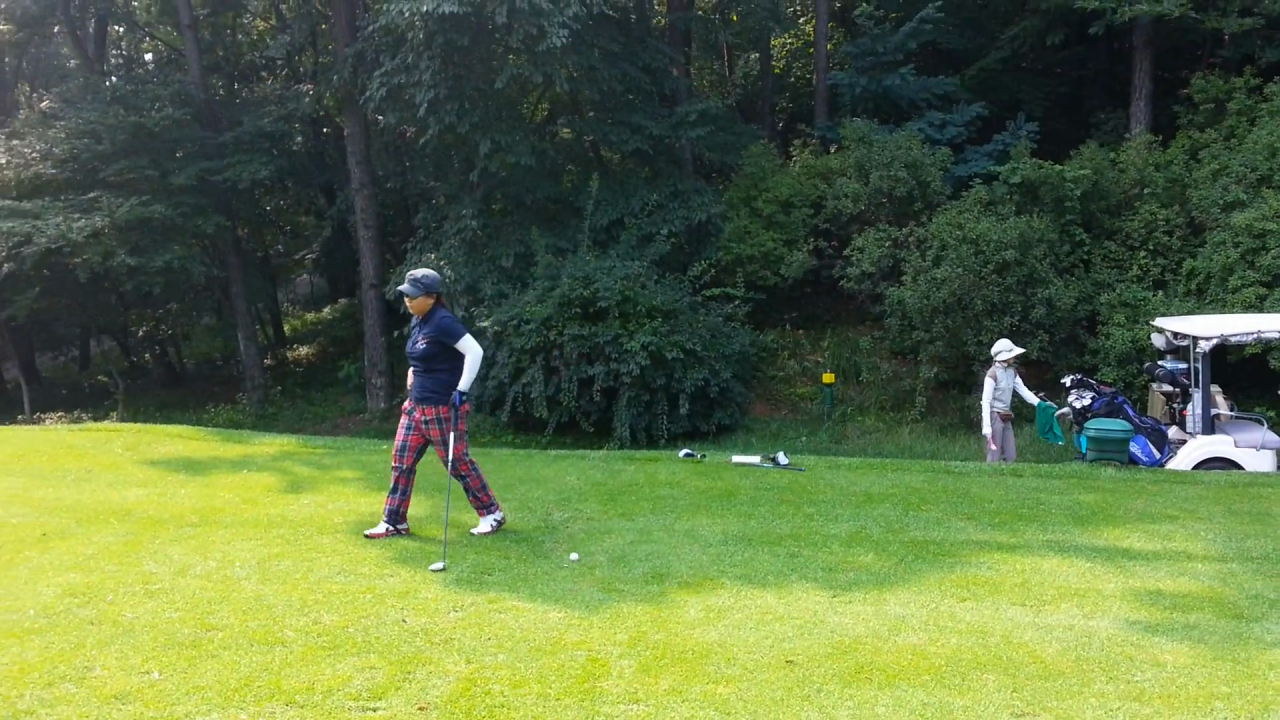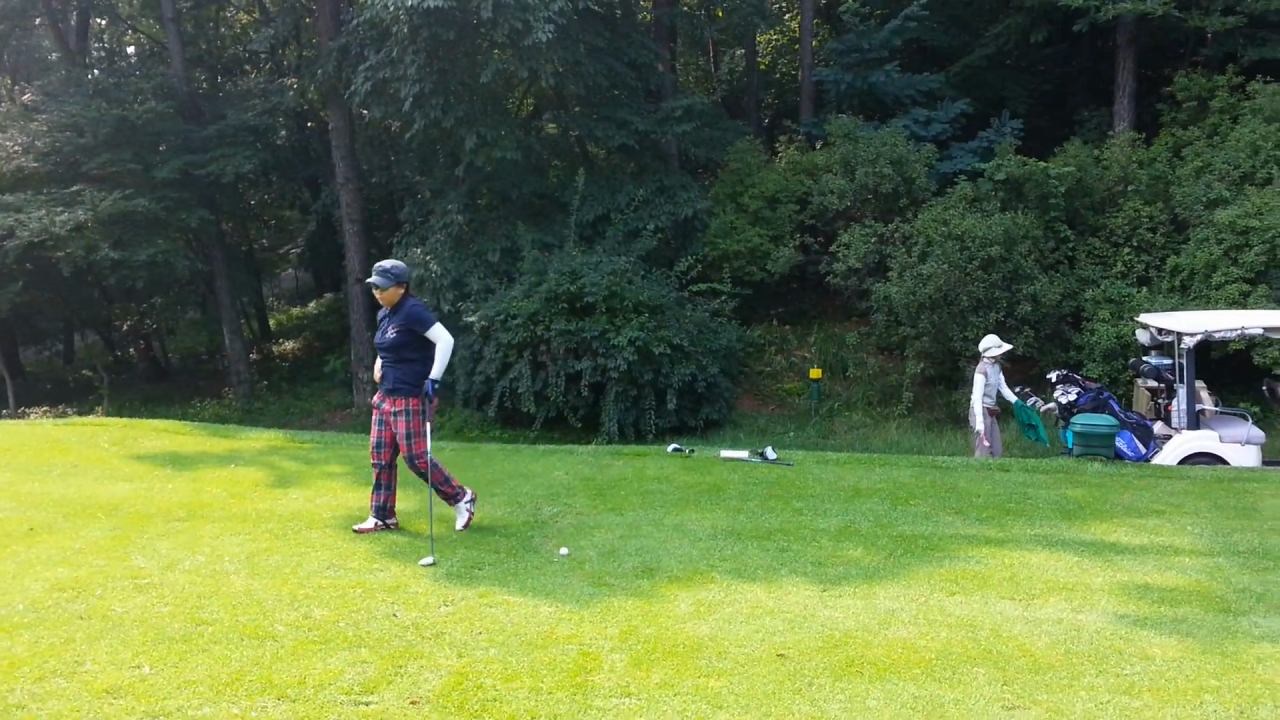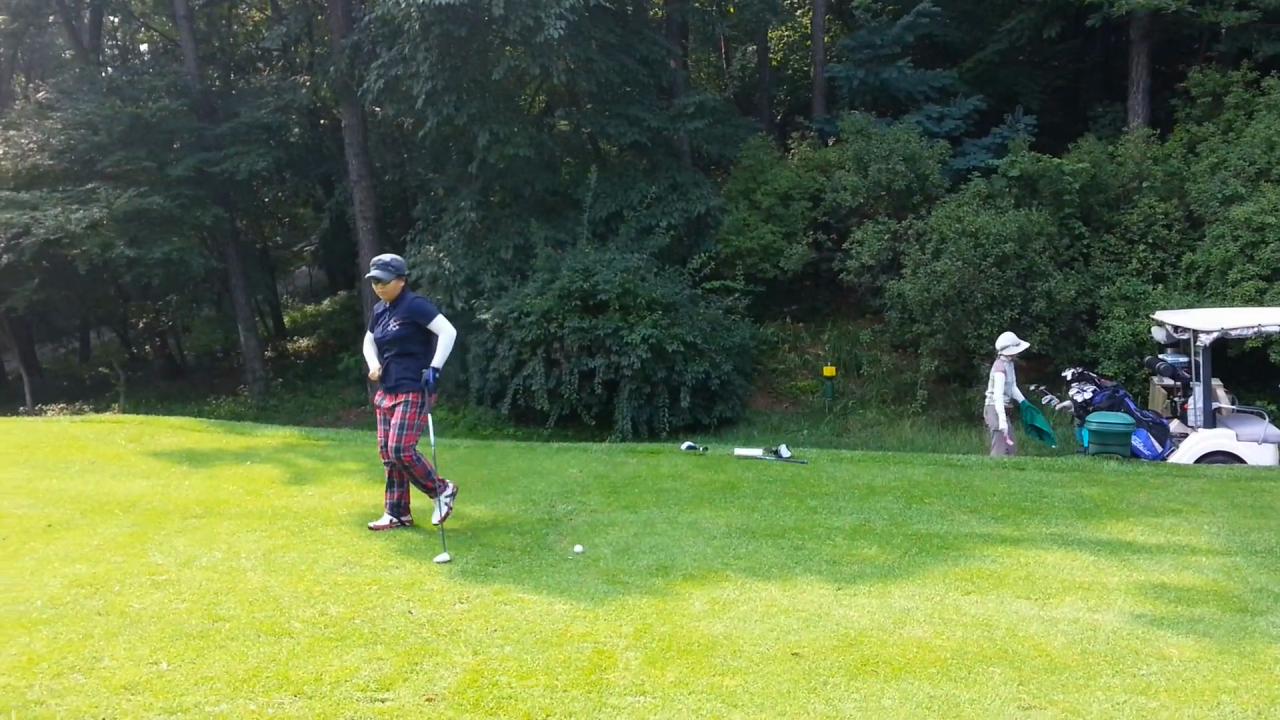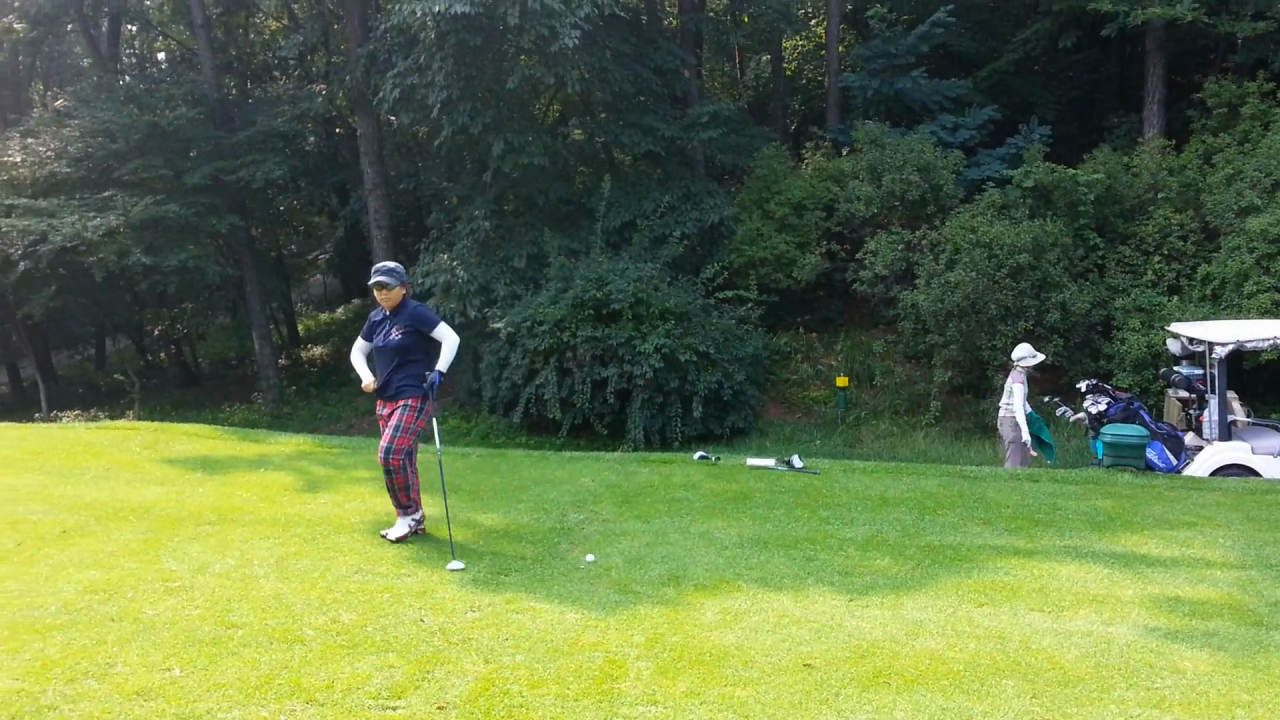
dt=0.1s
person 1, frame 1
left shoulder: (443, 321)
right shoulder: (418, 322)
left elbow: (474, 352)
left wrist: (461, 391)
right wrist: (413, 371)
left hip: (441, 406)
right hip: (416, 404)
left knee: (457, 462)
right knee: (402, 462)
left ankle: (491, 512)
right ankle: (394, 522)
person 1, frame 2
left shoulder: (413, 311)
right shoulder: (384, 314)
left elbow: (446, 340)
left wrist: (433, 379)
right wrist: (379, 364)
left hip: (413, 398)
right hip: (386, 397)
left knee: (416, 458)
right knee: (380, 457)
left ankle: (461, 498)
right ankle: (383, 516)
person 1, frame 3
left shoulder: (414, 305)
right shoulder: (379, 310)
left elbow: (448, 332)
right elbow: (369, 341)
left wrist: (435, 368)
right wrist: (374, 364)
left hip: (413, 392)
right hip: (386, 392)
left knee: (400, 450)
right knee: (388, 453)
left ankle: (441, 489)
right ankle: (397, 513)
person 1, frame 4
left shoulder: (416, 313)
right shoulder: (376, 318)
left elbow: (451, 339)
right elbow: (357, 352)
left wrist: (438, 373)
right wrist: (366, 375)
left hip: (413, 398)
right hip: (386, 400)
left knee: (393, 454)
right knee: (398, 457)
left ankle: (410, 512)
right ankle: (412, 519)
